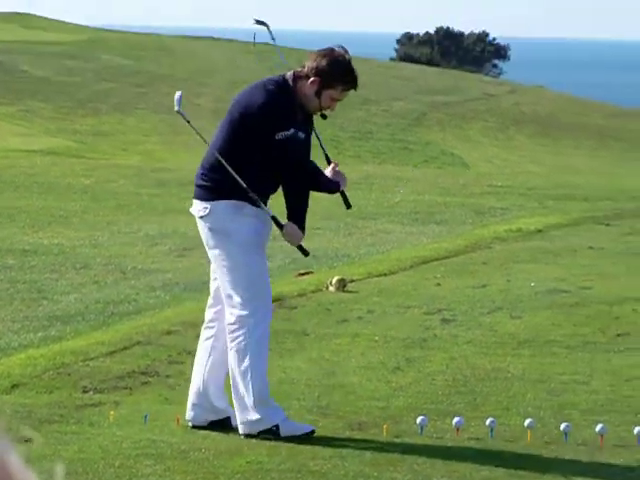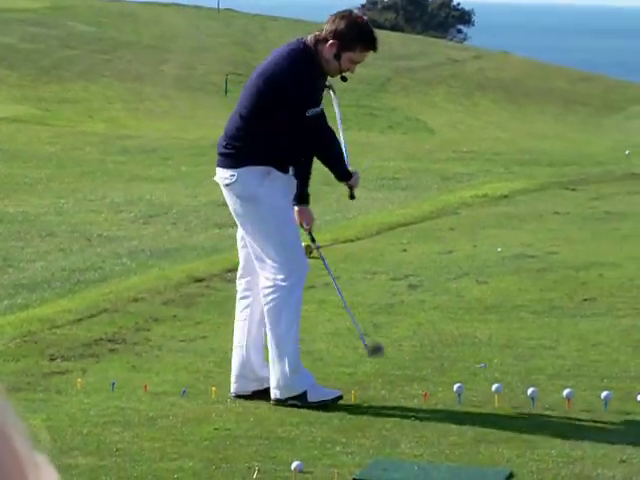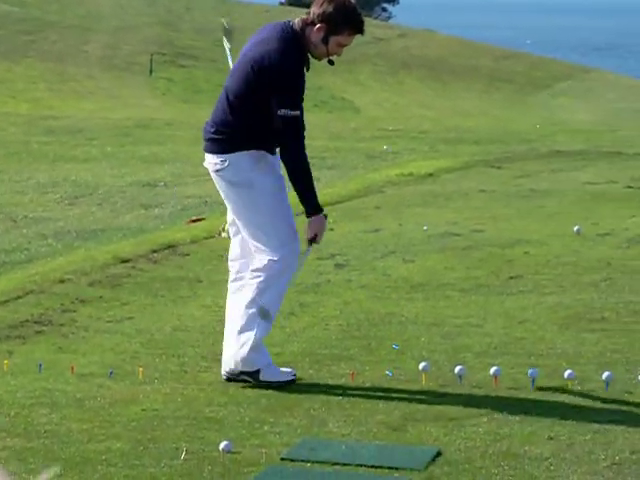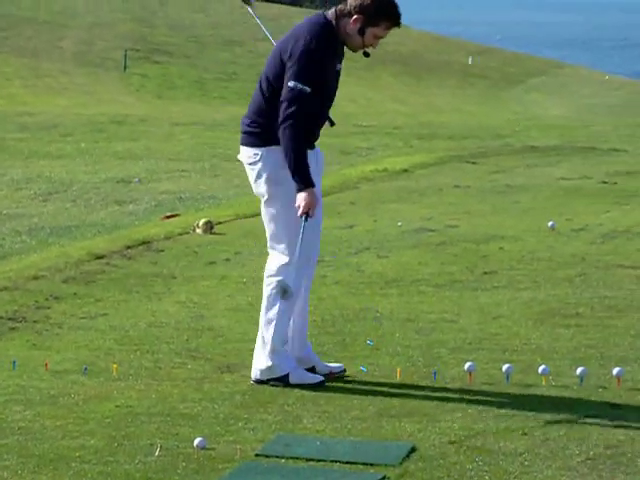
dt=1s
person 1, frame 1
left shoulder: (300, 112)
right shoulder: (267, 101)
left elbow: (296, 173)
right elbow: (298, 168)
left wrist: (296, 223)
right wrist: (334, 183)
left hip: (246, 208)
right hip: (225, 207)
left knee: (226, 309)
right knee: (251, 308)
left ankle: (205, 408)
right ankle: (258, 416)
person 1, frame 2
left shoulder: (303, 64)
right shoulder: (295, 71)
left elbow: (307, 137)
right elbow: (318, 137)
left wrist: (302, 198)
right wrist: (346, 175)
left hip: (260, 171)
right hip: (250, 173)
left knee: (258, 274)
right knee: (286, 270)
left ankle: (249, 377)
right ankle: (288, 382)
person 1, frame 3
left shoulder: (282, 35)
right shoulder: (283, 57)
right elbow: (293, 140)
right wrist: (313, 210)
left hip: (245, 152)
right hip: (239, 157)
left knee: (250, 256)
right knee: (280, 252)
left ankle: (242, 354)
right ankle: (245, 355)
person 1, frame 4
left shoulder: (331, 41)
right shoulder: (312, 43)
right elbow: (290, 114)
left wrist: (321, 126)
right wrist: (305, 186)
left hip: (298, 151)
right hip: (274, 152)
left knee: (305, 253)
right knee: (291, 254)
left ankle: (296, 354)
right ankle: (271, 363)
